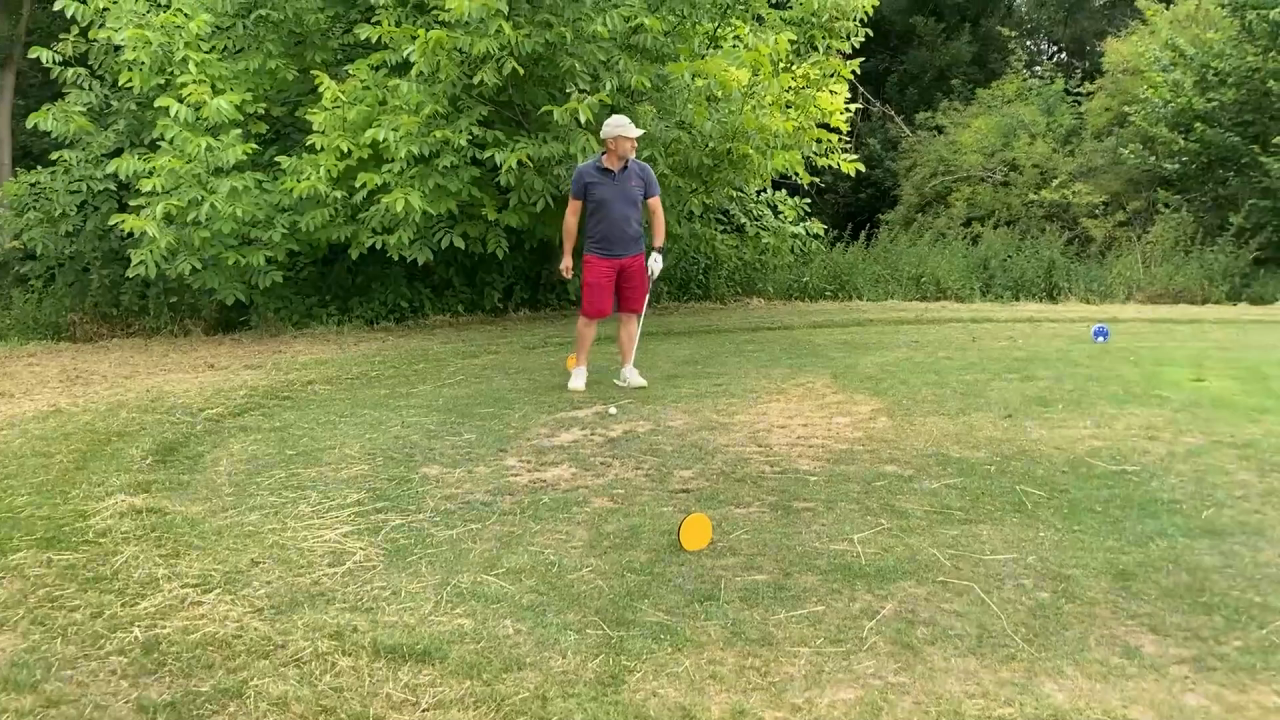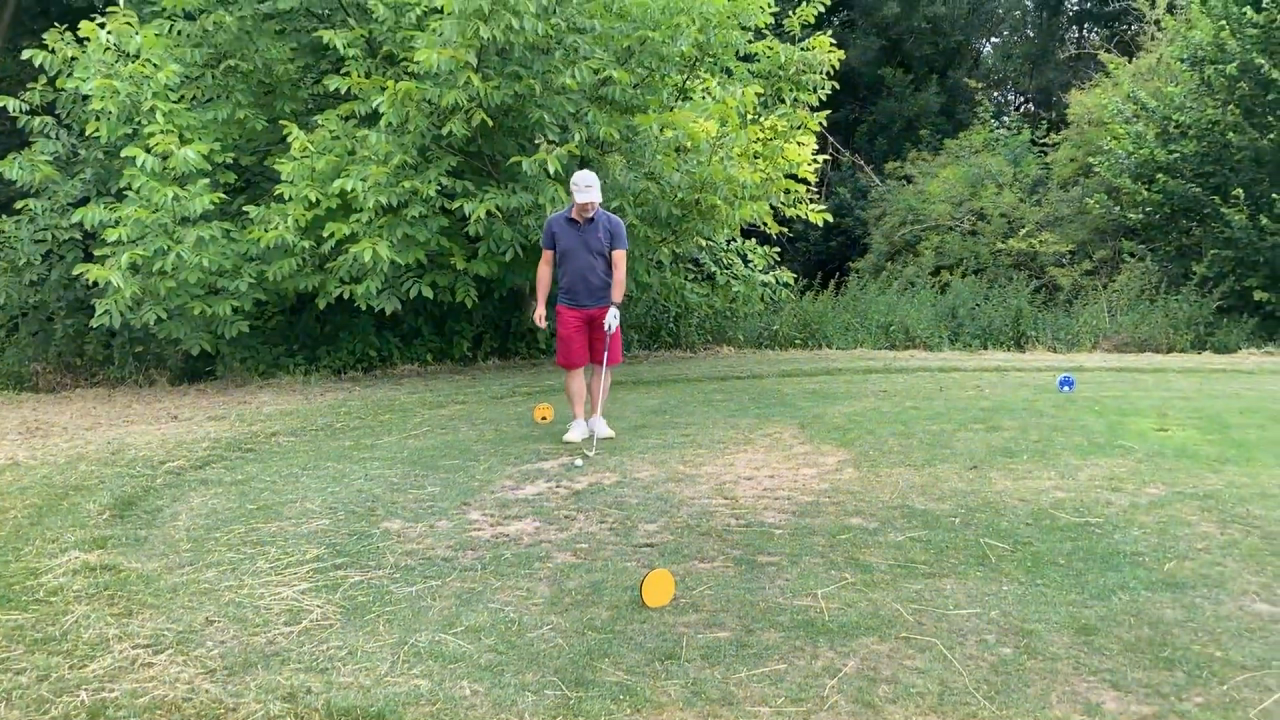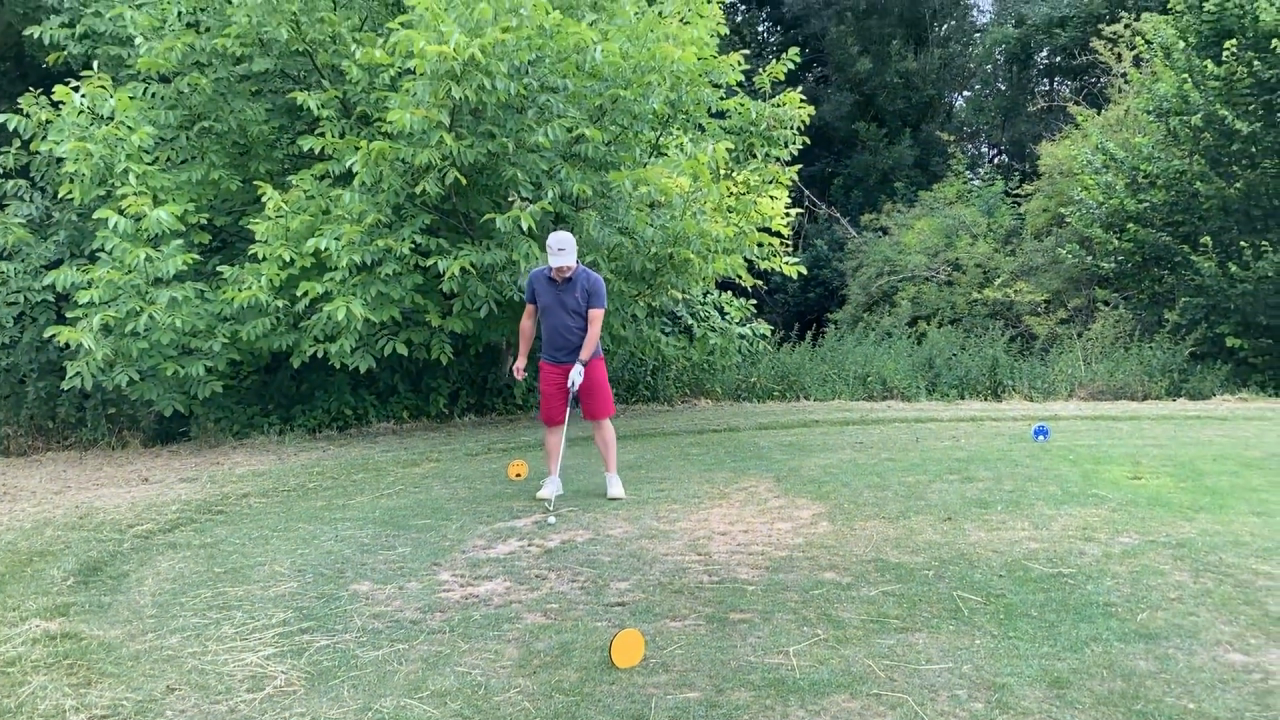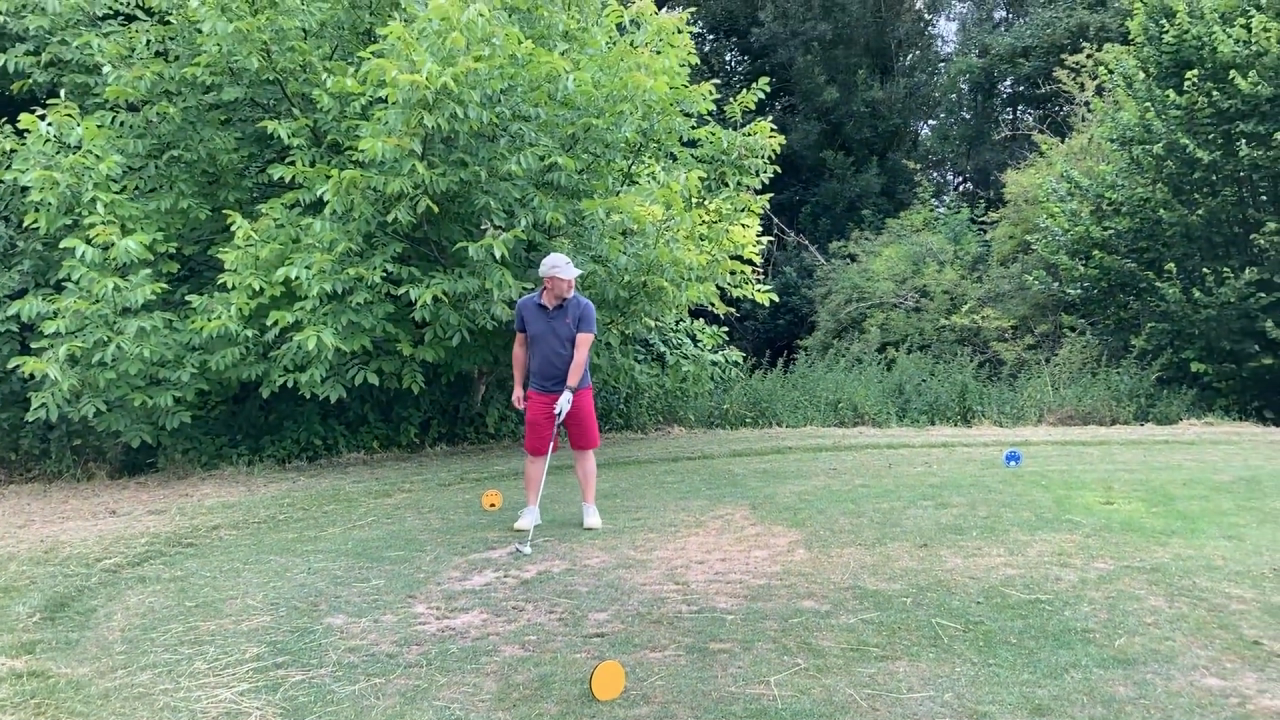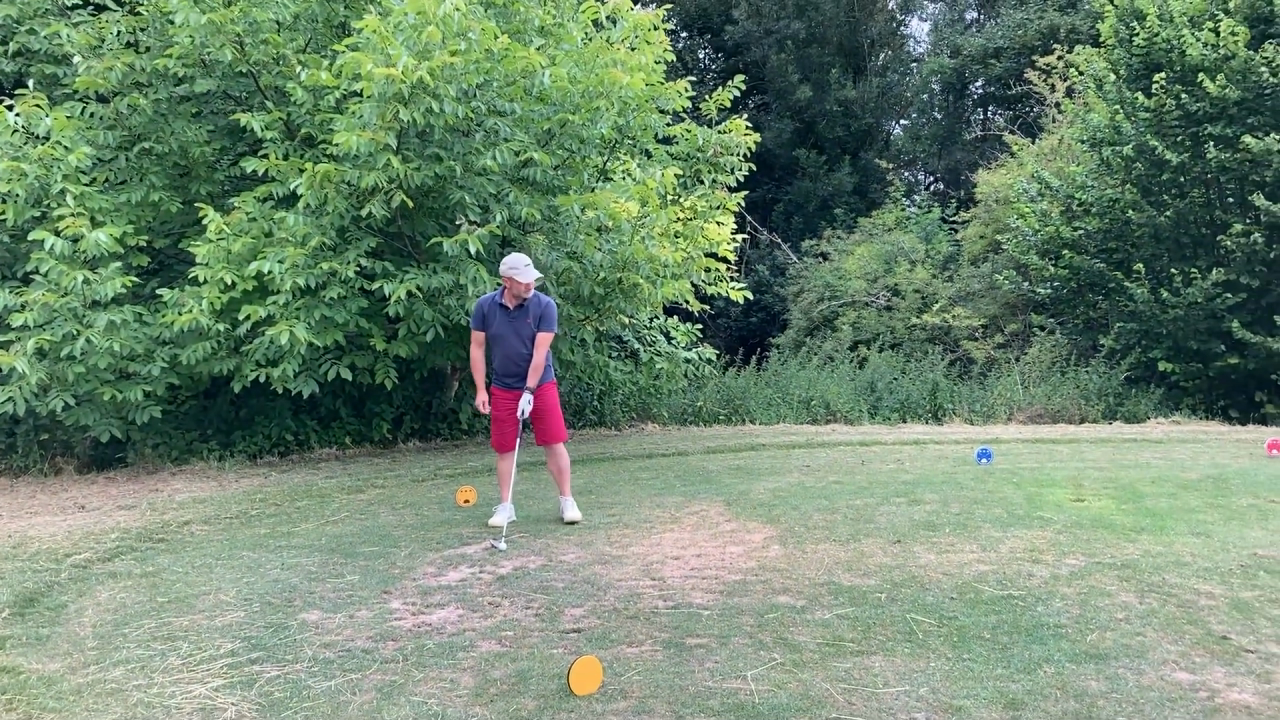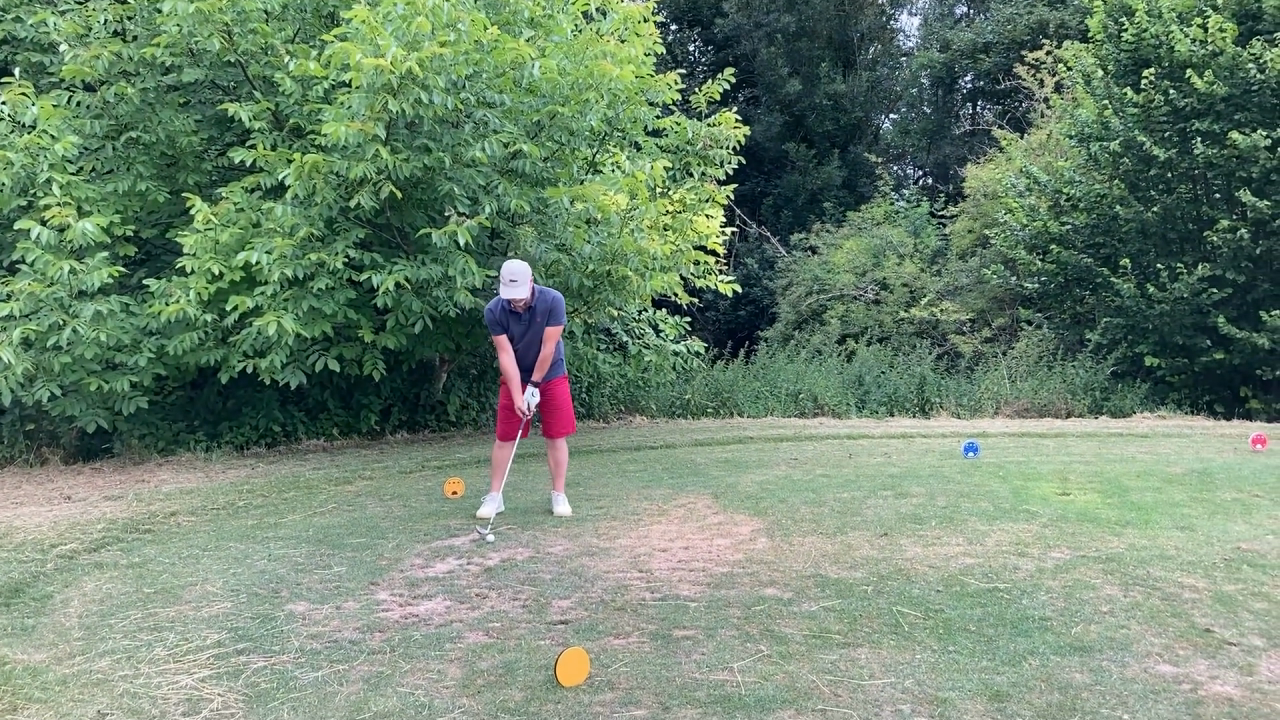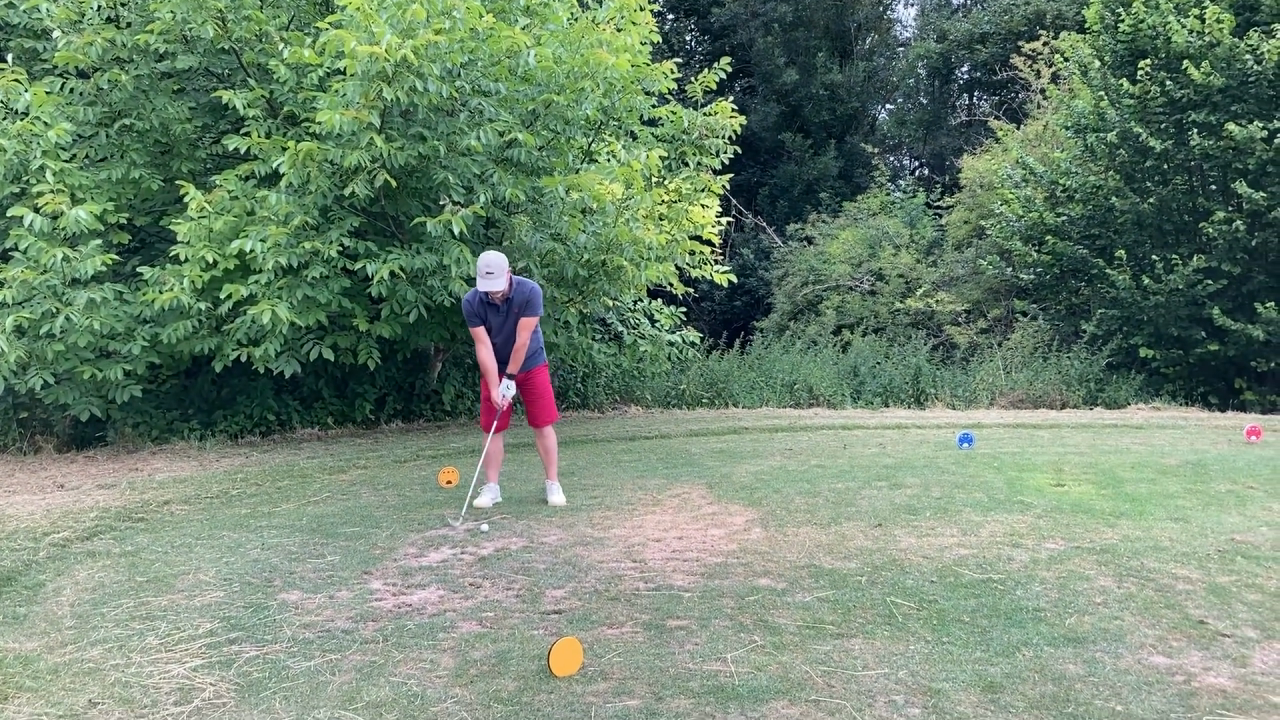
dt=0.5s
person 1, frame 1
left shoulder: (643, 172)
right shoulder: (585, 173)
left elbow: (656, 212)
right elbow: (572, 215)
left wrist: (657, 250)
right wrist: (567, 254)
left hip: (634, 256)
right hip: (598, 257)
left knee: (630, 314)
right knee: (590, 314)
left ankle: (628, 369)
right ankle: (580, 368)
person 1, frame 2
left shoulder: (613, 224)
right shoulder: (554, 223)
left elbow: (620, 268)
right elbow: (546, 265)
left wrist: (614, 307)
right wrist: (540, 304)
left hip: (604, 307)
right hip: (569, 308)
left knee: (602, 364)
right knee: (573, 366)
left ankle: (597, 418)
right ankle: (579, 422)
person 1, frame 3
left shoulder: (593, 281)
right shoulder: (535, 279)
left elbow: (595, 327)
right elbow: (528, 319)
left wrist: (581, 363)
right wrist: (522, 356)
left hip: (588, 361)
right hip: (551, 364)
left knee: (601, 418)
right knee: (552, 423)
left ankle: (612, 477)
right ankle: (553, 479)
person 1, frame 4
left shoulder: (583, 307)
right shoulder: (525, 306)
left elbow: (581, 353)
right elbow: (520, 346)
left wrist: (569, 391)
right wrist: (518, 385)
left hip: (577, 390)
right hip: (538, 392)
left knee: (584, 449)
right knee: (535, 452)
left ankle: (589, 507)
right ankle: (531, 509)
person 1, frame 5
left shoulder: (545, 305)
right shoulder: (484, 306)
left elbow: (540, 352)
right elbow: (477, 348)
left wrist: (529, 391)
right wrist: (481, 391)
left hip: (541, 385)
right hip: (503, 389)
left knee: (554, 443)
right knee: (504, 449)
left ankle: (567, 500)
right ankle: (505, 506)
person 1, frame 6
left shoulder: (553, 301)
right shoulder: (494, 310)
left elbow: (548, 348)
right elbow: (506, 355)
left wrist: (535, 386)
right wrist: (517, 396)
left hip: (551, 377)
right hip: (514, 379)
left knee: (556, 436)
right knee: (504, 438)
left ankle: (558, 494)
right ankle: (494, 496)
person 1, frame 7
left shoulder: (530, 291)
right shoulder: (471, 302)
left elbow: (523, 340)
right elbow: (483, 347)
left wrist: (510, 378)
right wrist: (494, 388)
left hip: (532, 366)
right hip: (495, 369)
left knee: (543, 425)
right knee: (493, 429)
left ankle: (552, 483)
right ankle: (491, 487)
